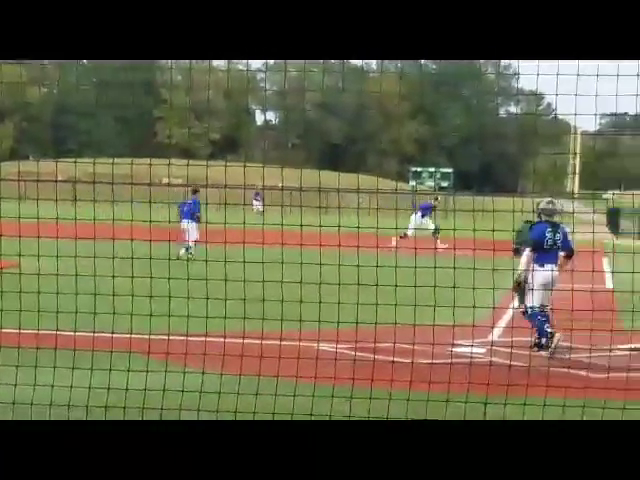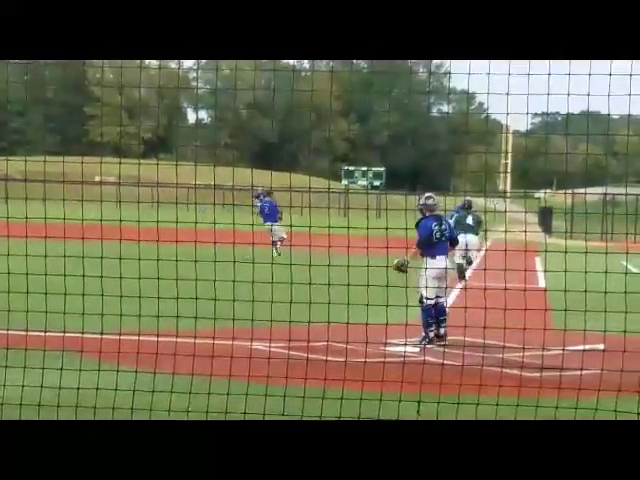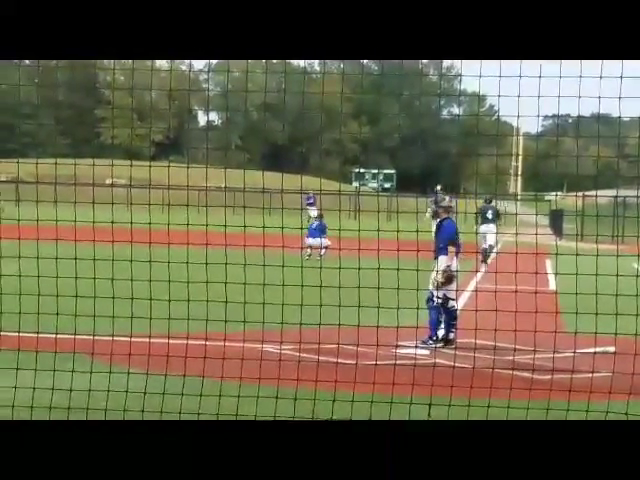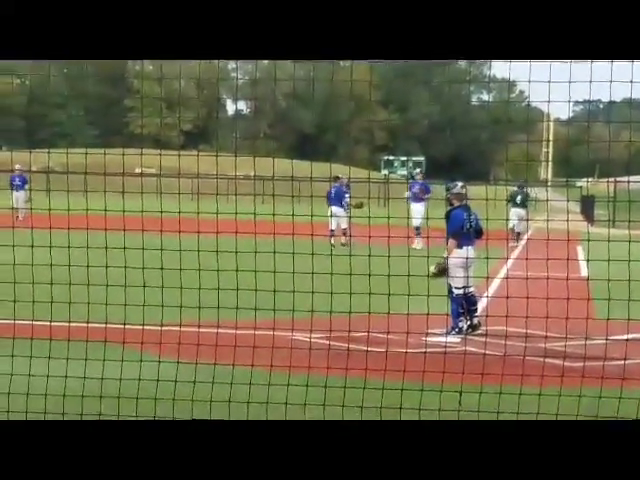
dt=1s
person 1, frame 1
left shoulder: (538, 227)
right shoulder: (561, 229)
left elbow: (531, 251)
right elbow: (569, 253)
left wrist: (522, 272)
right wrist: (558, 268)
left hip: (537, 271)
right hip: (552, 271)
left knee: (531, 310)
right knee: (543, 307)
left ankle: (549, 335)
right ankle: (542, 342)
person 1, frame 2
left shoulder: (426, 223)
right shoulder: (444, 221)
left elbow: (421, 246)
right elbow: (454, 242)
left wrist: (407, 259)
left hip: (431, 263)
right hip: (444, 262)
left knee: (427, 301)
right knee: (440, 300)
left ankle: (430, 337)
right ankle: (441, 334)
person 1, frame 3
left shoulder: (447, 224)
right shoulder: (447, 224)
left elbow: (452, 245)
right elbow: (455, 247)
left wrist: (448, 265)
left hip: (445, 264)
right hip: (447, 264)
left knee: (434, 300)
right knee: (449, 302)
left ankle: (434, 337)
right ankle: (449, 337)
person 1, frame 4
left shoulder: (455, 213)
right shoulder: (471, 213)
left elbow: (453, 238)
right elbow: (479, 234)
left wrist: (446, 257)
left hip: (458, 253)
right hip: (470, 252)
left knee: (456, 291)
right knee: (468, 289)
left ankle: (459, 327)
right ankle: (474, 322)
